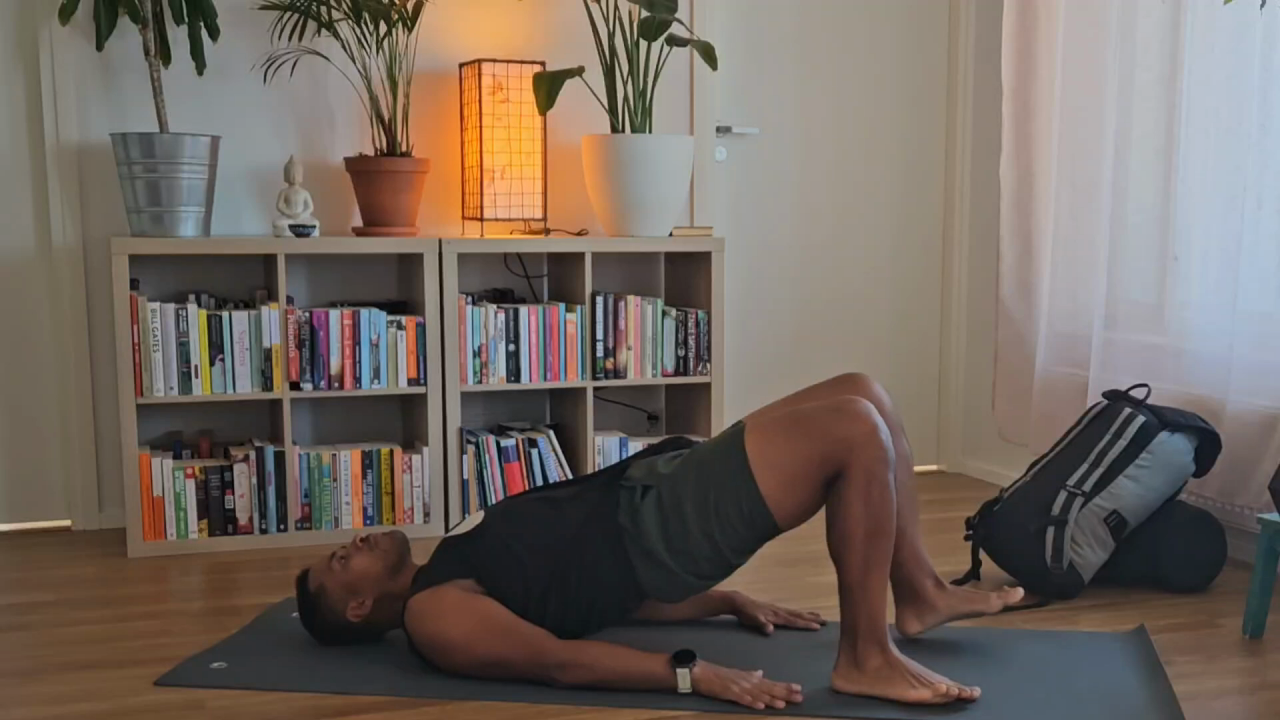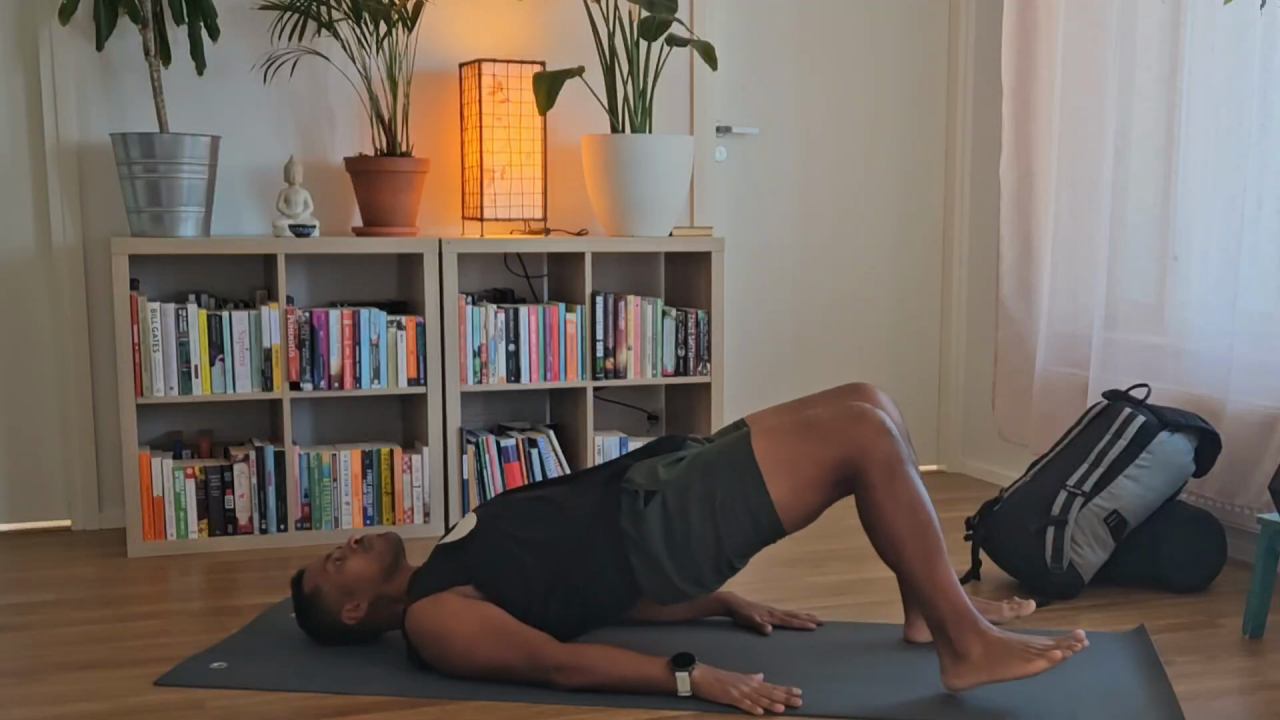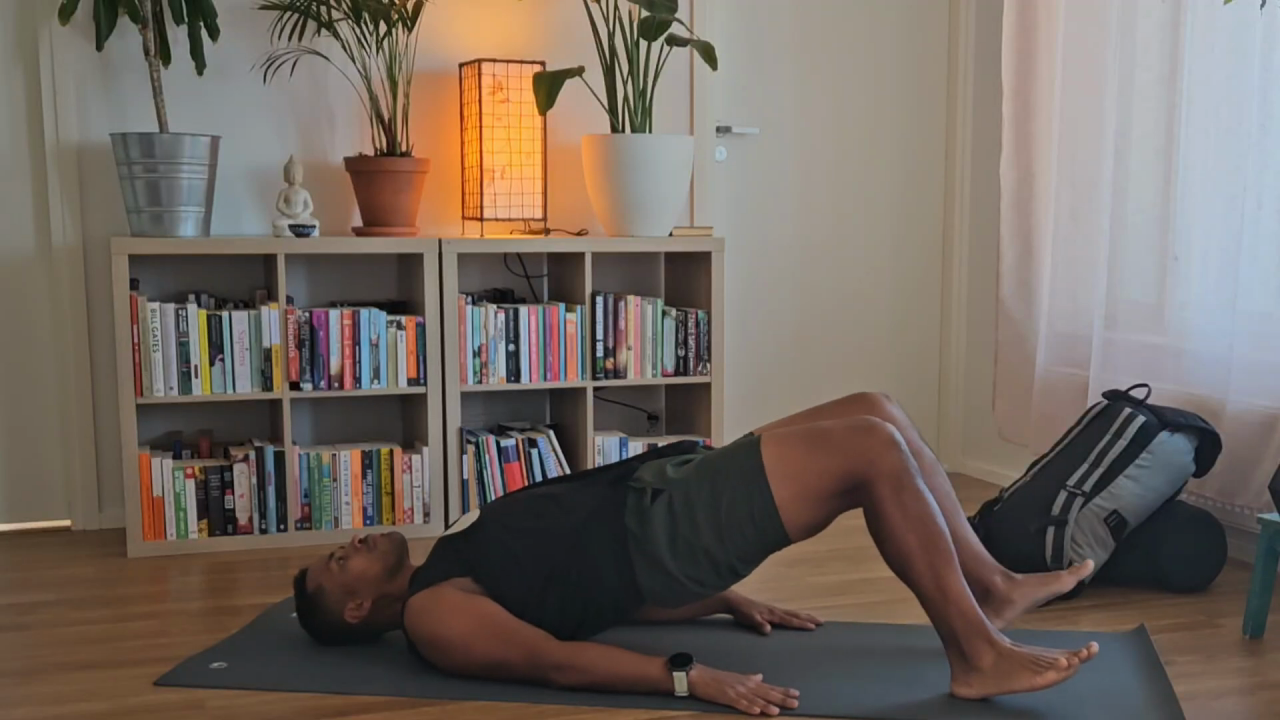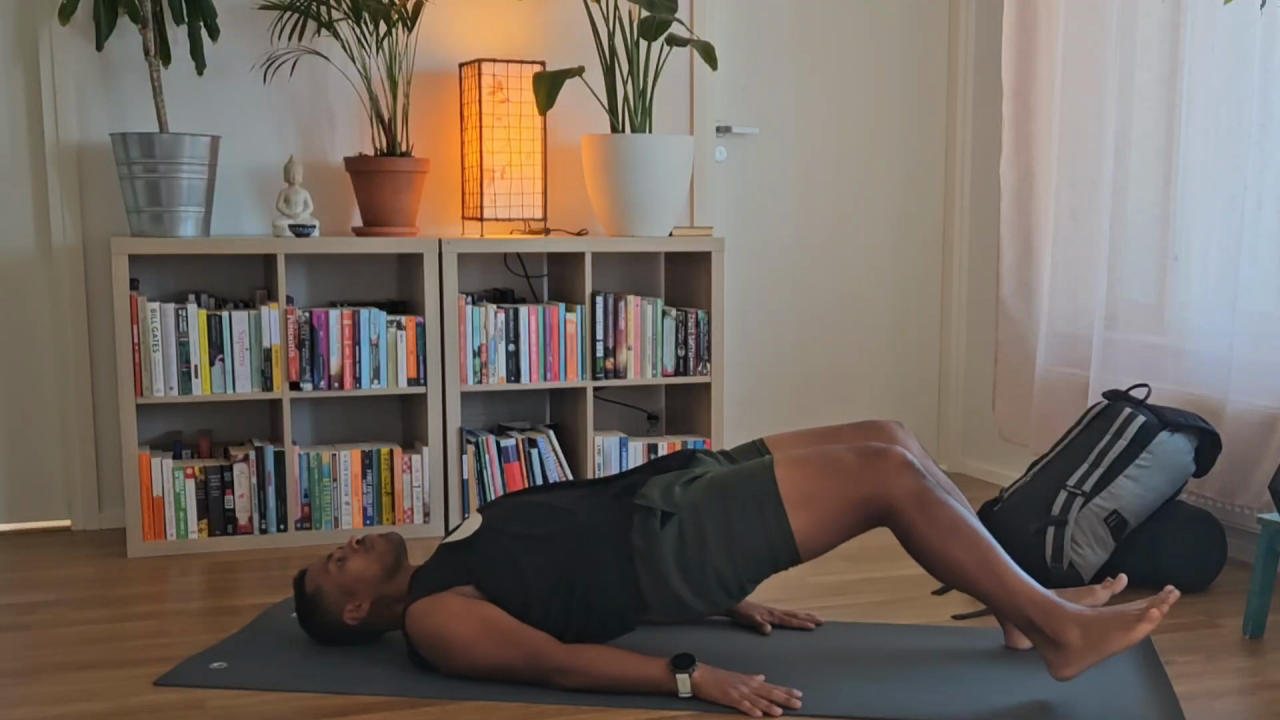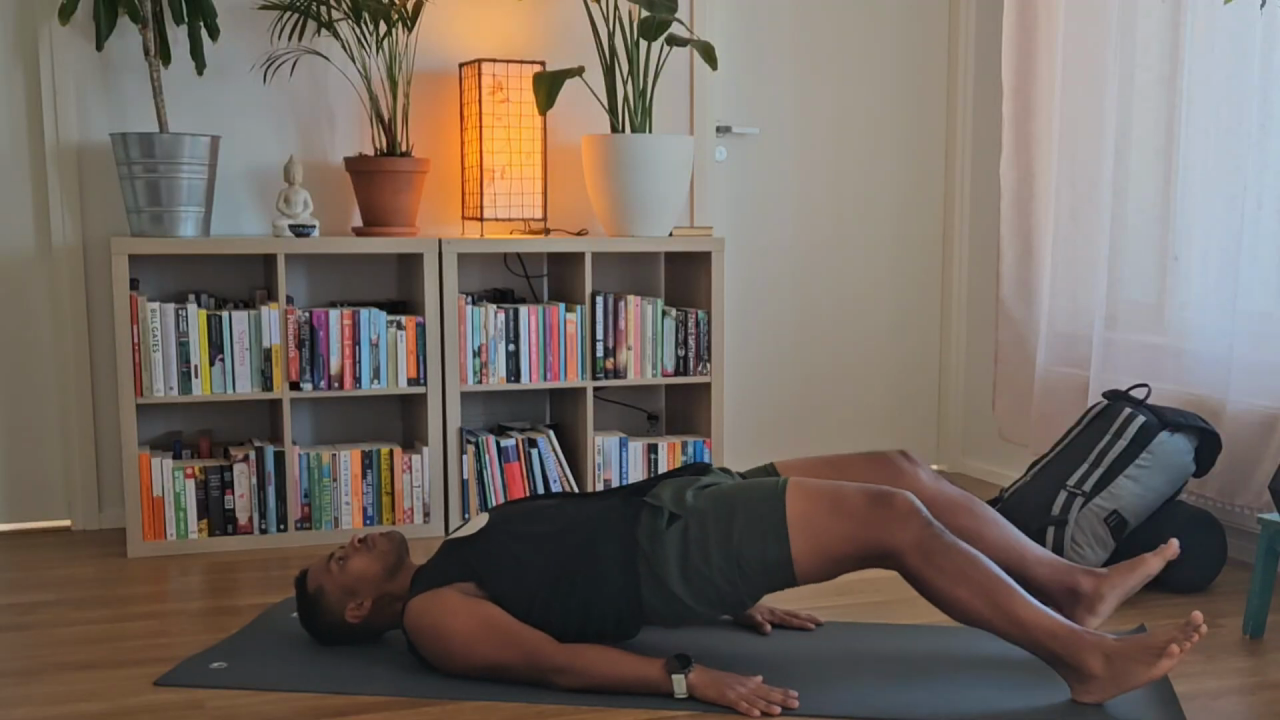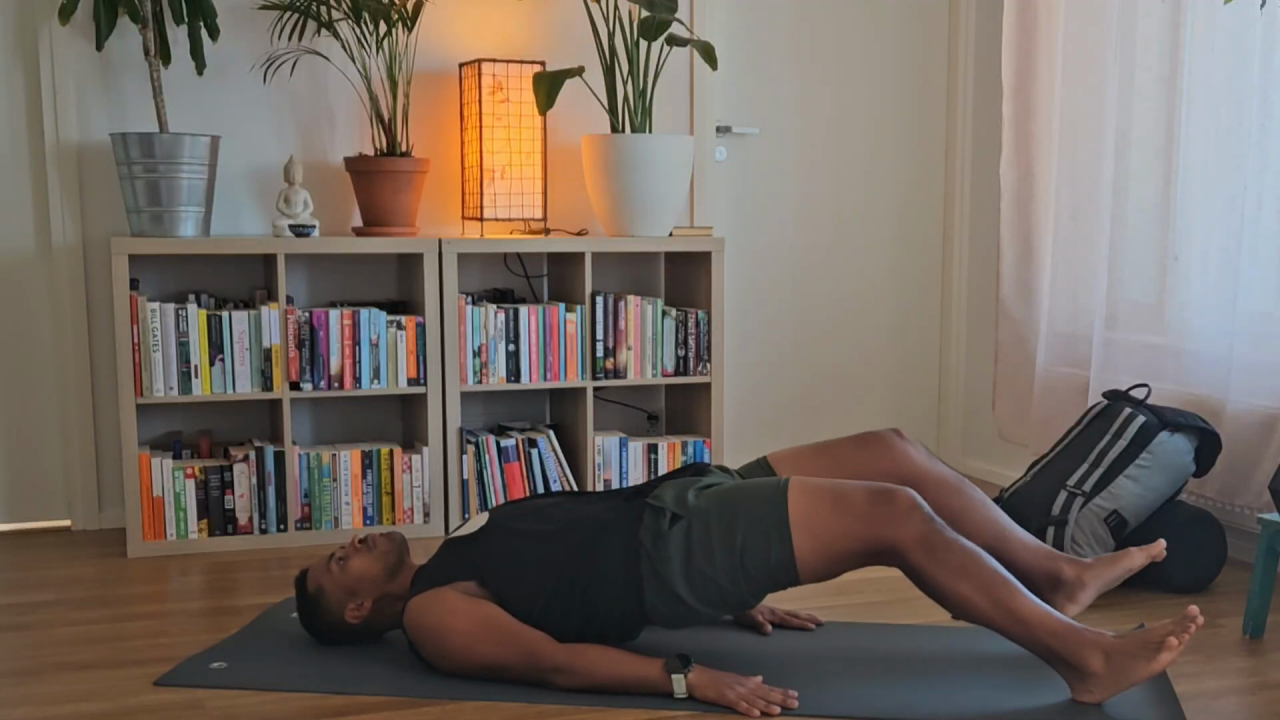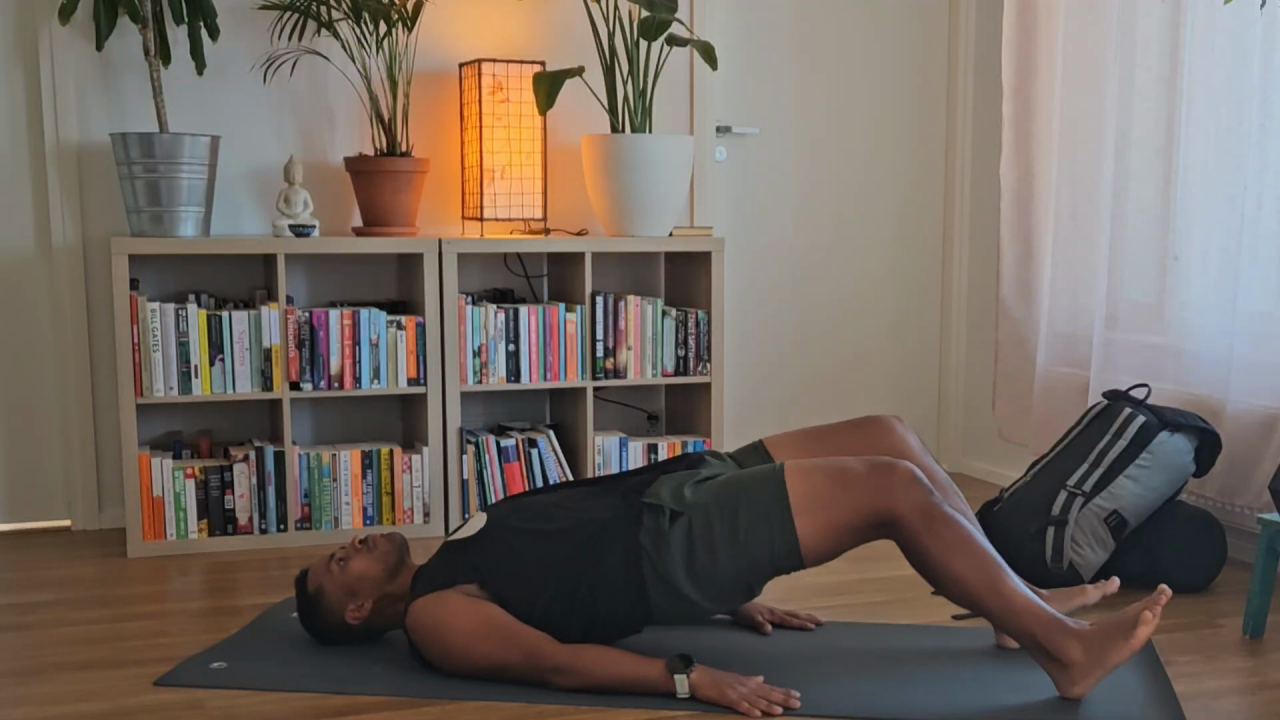
dt=0.5s
person 1, frame 1
left shoulder: (455, 573)
right shoulder: (433, 617)
right elbow: (557, 661)
left wrist: (730, 602)
right wrist: (696, 673)
left hip: (647, 503)
right hip: (656, 526)
left knee: (862, 397)
right knee: (854, 429)
left ankle: (920, 594)
right ankle: (866, 656)
person 1, frame 2
left shoulder: (456, 572)
right shoulder: (432, 622)
left wrist: (728, 603)
left hip: (656, 485)
right hip: (657, 523)
left knee: (865, 403)
right knee: (865, 435)
left ankle: (930, 607)
right ankle: (967, 645)
person 1, frame 3
left shoulder: (451, 569)
right shoulder: (431, 617)
left wrist: (727, 601)
left hip: (660, 505)
right hip: (664, 526)
left knee: (876, 414)
right knee: (871, 444)
left ankle: (993, 589)
person 1, frame 4
left shoulder: (456, 568)
right shoulder: (434, 622)
left wrist: (727, 599)
left hip: (662, 497)
right hip: (671, 539)
left knee: (887, 441)
right knee: (889, 476)
left ankle: (1034, 605)
right ankle: (1062, 633)
person 1, frame 5
left shoulder: (457, 566)
right shoulder: (433, 618)
left wrist: (736, 601)
left hip: (675, 505)
right hip: (673, 545)
left knee: (908, 477)
right knee: (894, 517)
left ankle: (1080, 588)
person 1, frame 6
left shoulder: (460, 567)
right shoulder: (434, 618)
left wrist: (737, 599)
left hip: (678, 507)
right hip: (675, 549)
left knee: (895, 452)
right knee: (897, 517)
left ankle: (1061, 576)
person 1, frame 7
left shoulder: (457, 566)
right shoulder: (434, 619)
left wrist: (729, 597)
left hip: (672, 504)
right hip: (673, 543)
left knee: (888, 437)
right knee: (897, 486)
left ankle: (1022, 604)
right ankle: (1063, 648)
